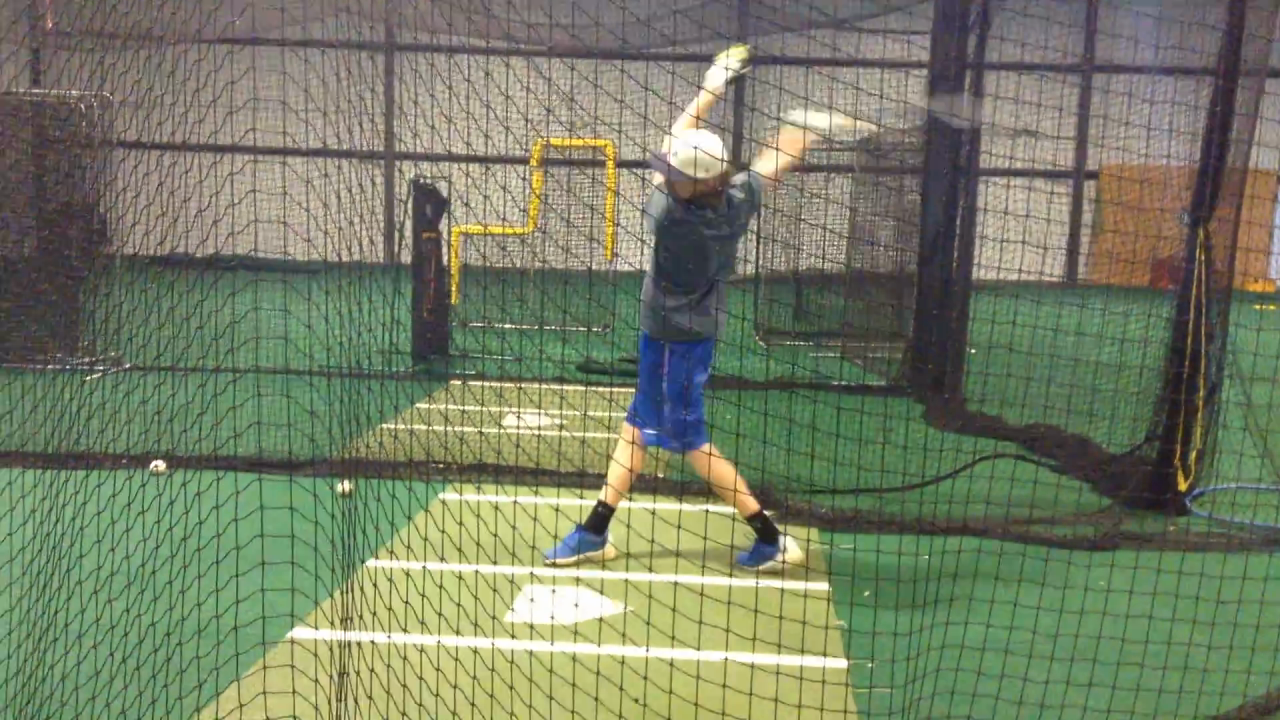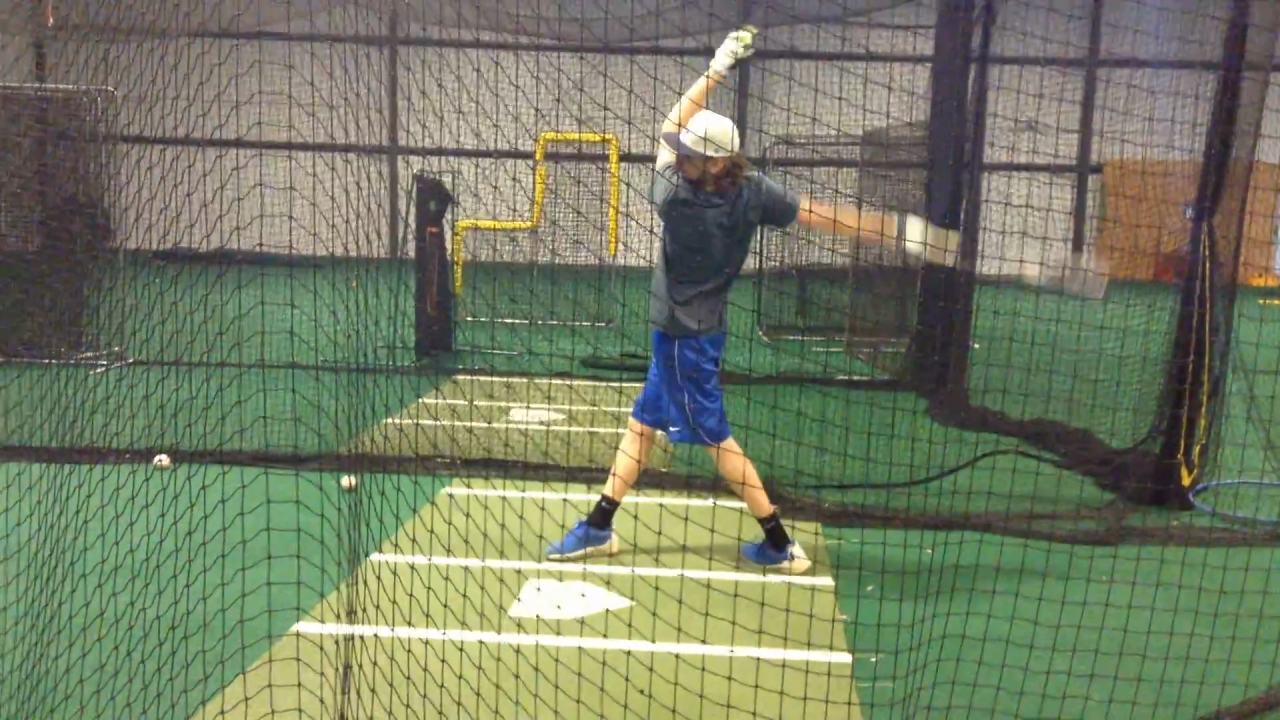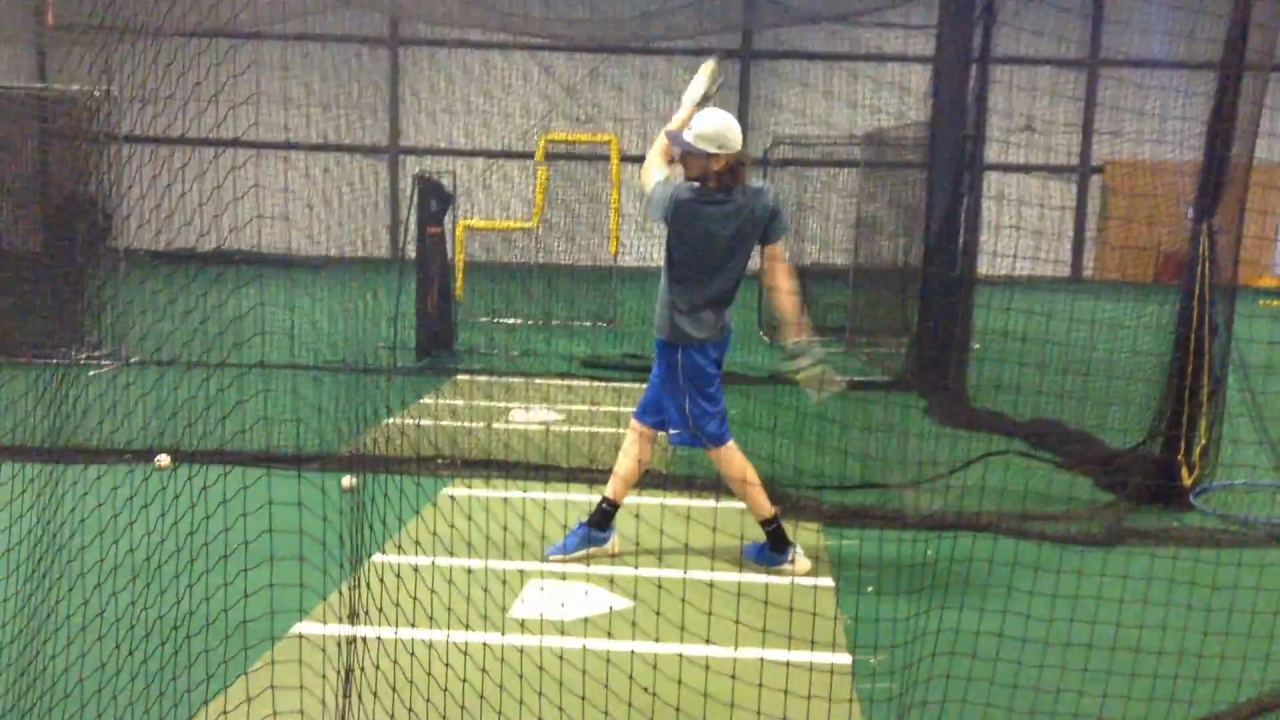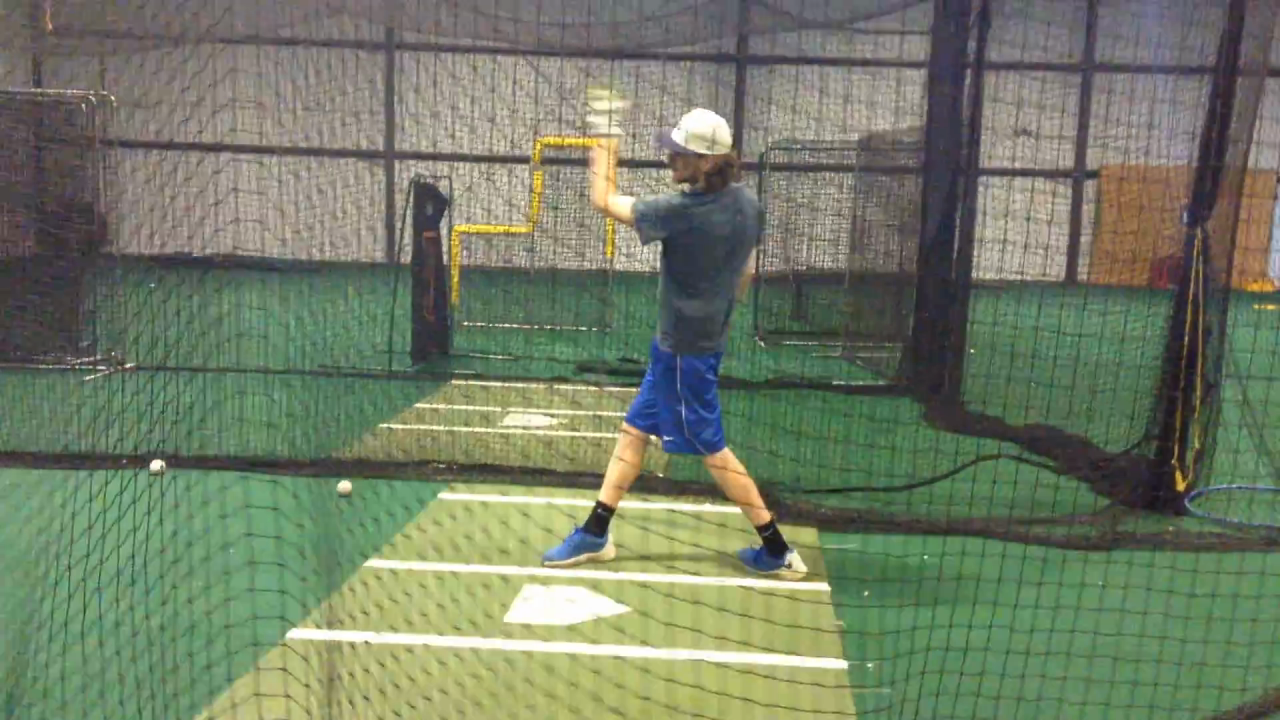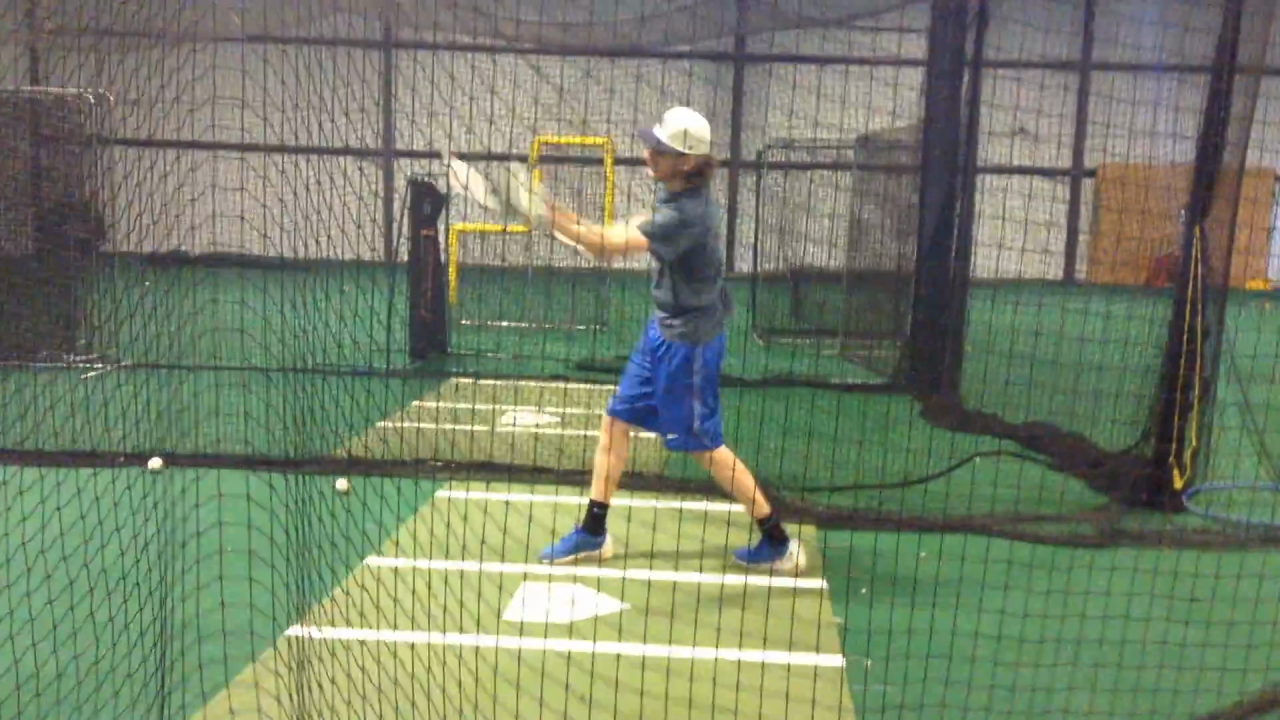
dt=0.2s
person 1, frame 1
left shoulder: (669, 215)
right shoulder: (742, 196)
left elbow: (679, 134)
right elbow: (778, 159)
left wrist: (713, 84)
right wrist: (808, 123)
left hip: (675, 340)
right hip: (697, 332)
left knee: (690, 445)
right knee: (640, 430)
left ankle: (770, 538)
right ankle: (594, 533)
person 1, frame 2
left shoulder: (674, 197)
right shoulder: (757, 192)
left elbow: (669, 130)
right elbow: (825, 217)
left wrist: (715, 69)
right wrist: (900, 229)
left hip: (683, 332)
right hip: (691, 329)
left knee: (714, 437)
right knee: (643, 423)
left ankle: (781, 543)
right ankle: (597, 527)
person 1, frame 3
left shoulder: (684, 203)
right shoulder: (764, 201)
left elbow: (652, 169)
right elbow: (779, 276)
left wrist: (685, 109)
right wrist: (799, 338)
left hip: (687, 337)
right hip: (704, 332)
left knee: (714, 440)
right knee: (646, 424)
left ankle: (782, 544)
right ankle: (599, 529)
person 1, frame 4
left shoulder: (684, 212)
right shoulder: (744, 202)
left elbow: (610, 203)
right elbow: (743, 273)
left wrist: (604, 145)
left hip: (684, 344)
right hip: (683, 338)
left knee: (709, 447)
right knee: (633, 429)
left ankle: (778, 550)
right ankle: (595, 534)
person 1, frame 5
left shoulder: (687, 213)
right shoulder: (675, 192)
left elbow: (612, 246)
right elbow: (645, 225)
left wrist: (564, 222)
right wrist: (570, 221)
left hip: (691, 339)
right hip: (664, 330)
left knee: (703, 446)
right knee: (615, 421)
left ankle: (778, 540)
right ankle: (593, 532)
